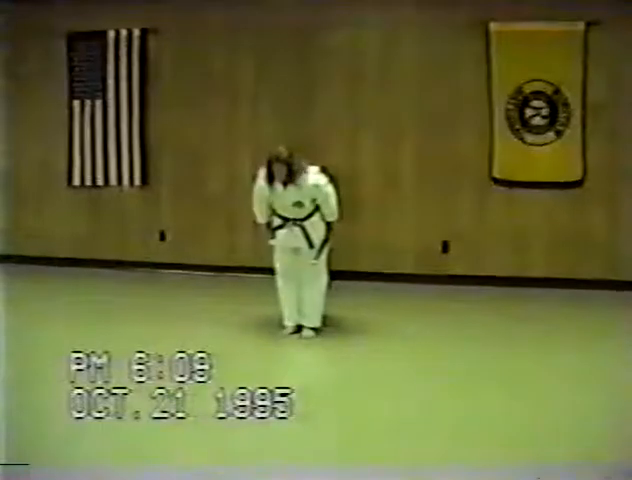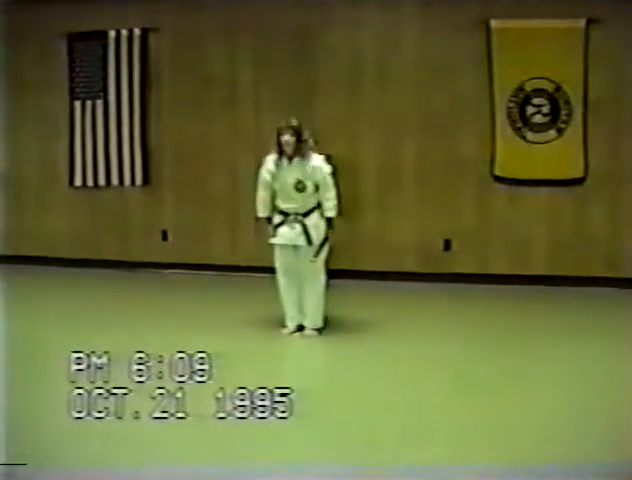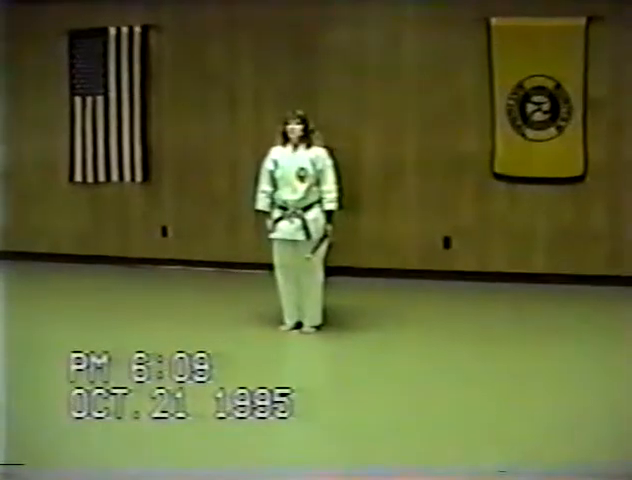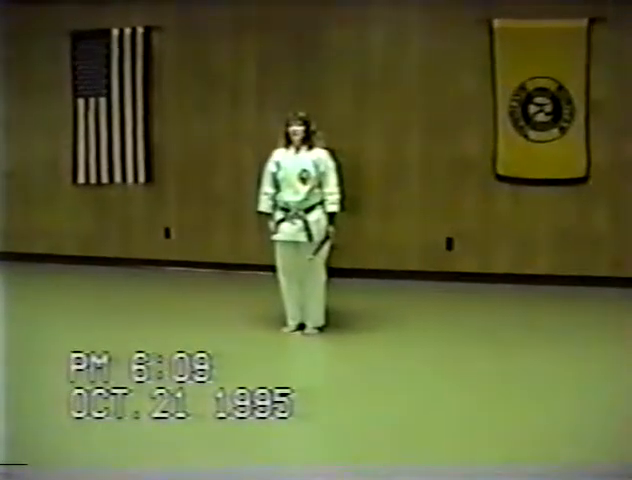
dt=0.7s
person 1, frame 1
left shoulder: (312, 181)
right shoulder: (263, 183)
left elbow: (329, 202)
right elbow: (260, 206)
left wrist: (328, 227)
right wrist: (268, 226)
left hip: (311, 226)
right hip: (283, 227)
left knee: (313, 273)
right knee: (284, 273)
left ankle: (311, 322)
right ankle: (291, 321)
person 1, frame 2
left shoulder: (315, 163)
right shoulder: (270, 162)
left elbow: (328, 195)
right elbow: (264, 194)
left wrist: (328, 224)
right wrist: (268, 222)
left hip: (311, 223)
right hip: (284, 223)
left knee: (313, 273)
right knee: (285, 272)
left ankle: (313, 322)
right ankle: (293, 320)
person 1, frame 3
left shoulder: (318, 154)
right shoulder: (275, 154)
left elbow: (328, 188)
right elbow: (265, 186)
left wrist: (328, 219)
right wrist: (268, 216)
left hip: (310, 218)
right hip: (283, 218)
left knee: (311, 269)
right knee: (284, 269)
left ankle: (312, 319)
right ankle: (290, 318)
person 1, frame 4
left shoulder: (320, 156)
right shoulder: (277, 156)
left elbow: (331, 190)
right elbow: (268, 189)
left wrist: (331, 221)
right wrist: (270, 217)
left hip: (313, 220)
right hip: (285, 220)
left knee: (313, 271)
right knee: (287, 271)
left ankle: (314, 321)
right ankle: (294, 319)
